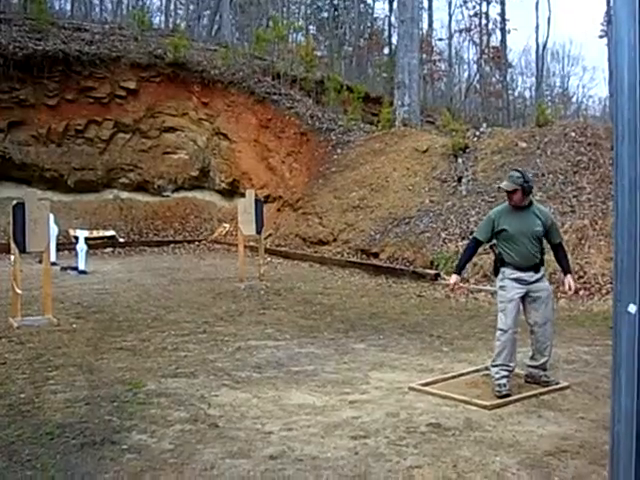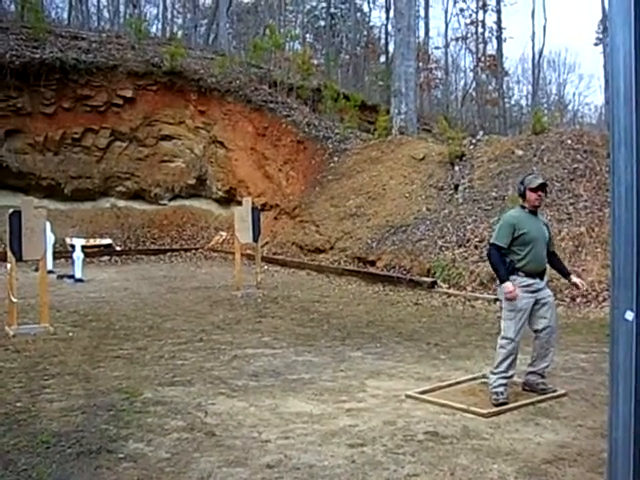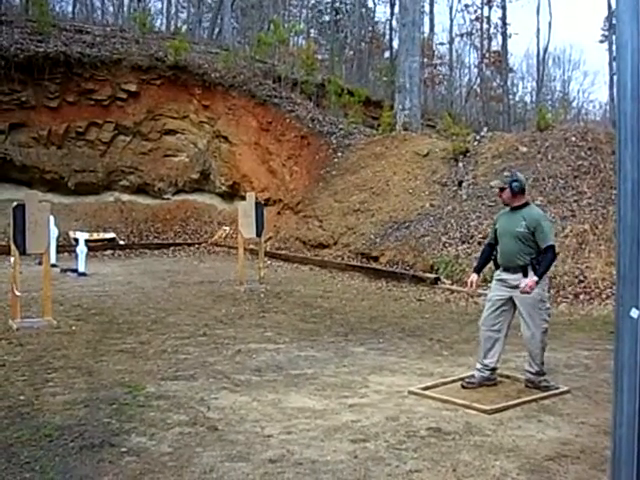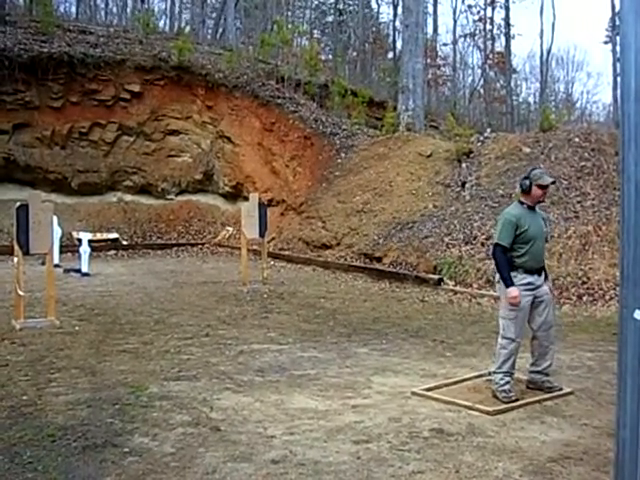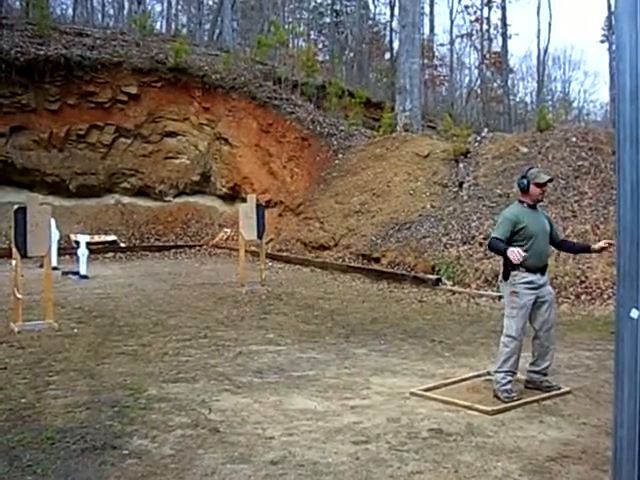
dt=1s
person 1, frame 1
left shoulder: (543, 214)
right shoulder: (497, 215)
left elbow: (557, 245)
right elbow: (475, 243)
left wrist: (567, 273)
right wrist: (457, 272)
left hip: (537, 276)
right hip: (510, 277)
left knee: (543, 326)
right knee: (506, 328)
left ankle: (536, 370)
right ankle: (500, 376)
person 1, frame 2
left shoulder: (542, 222)
right shoulder: (511, 219)
left elbow: (550, 254)
right elbow: (494, 251)
left wrist: (569, 276)
right wrist: (505, 281)
left hip: (541, 284)
right hip: (517, 285)
left knee: (547, 332)
right knee: (510, 337)
left ankle: (534, 377)
right ankle: (498, 385)
person 1, frame 3
left shoulder: (536, 217)
right shoulder: (501, 217)
left elbow: (550, 252)
right elbow: (491, 245)
left wrist: (536, 278)
right wrist: (476, 271)
left hip: (527, 279)
right hip: (502, 278)
left knee: (535, 331)
right knee: (490, 325)
left ankle: (535, 375)
right ankle: (485, 372)
person 1, frame 4
left shoulder: (540, 216)
right shoulder: (511, 215)
right elbow: (498, 252)
left wrist: (546, 279)
right wrist: (509, 286)
left hip: (538, 281)
right hip: (517, 281)
left knee: (545, 331)
right knee: (511, 335)
left ankle: (538, 376)
right ankle: (501, 383)
person 1, frame 5
left shoulder: (543, 216)
right shoulder: (511, 214)
left elbow: (559, 243)
right elbow: (493, 243)
left wrist: (591, 248)
right wrist: (508, 250)
left hip: (541, 279)
right hip: (519, 280)
left knee: (545, 332)
right knee: (513, 334)
left ankle: (536, 376)
right ankle: (502, 382)
